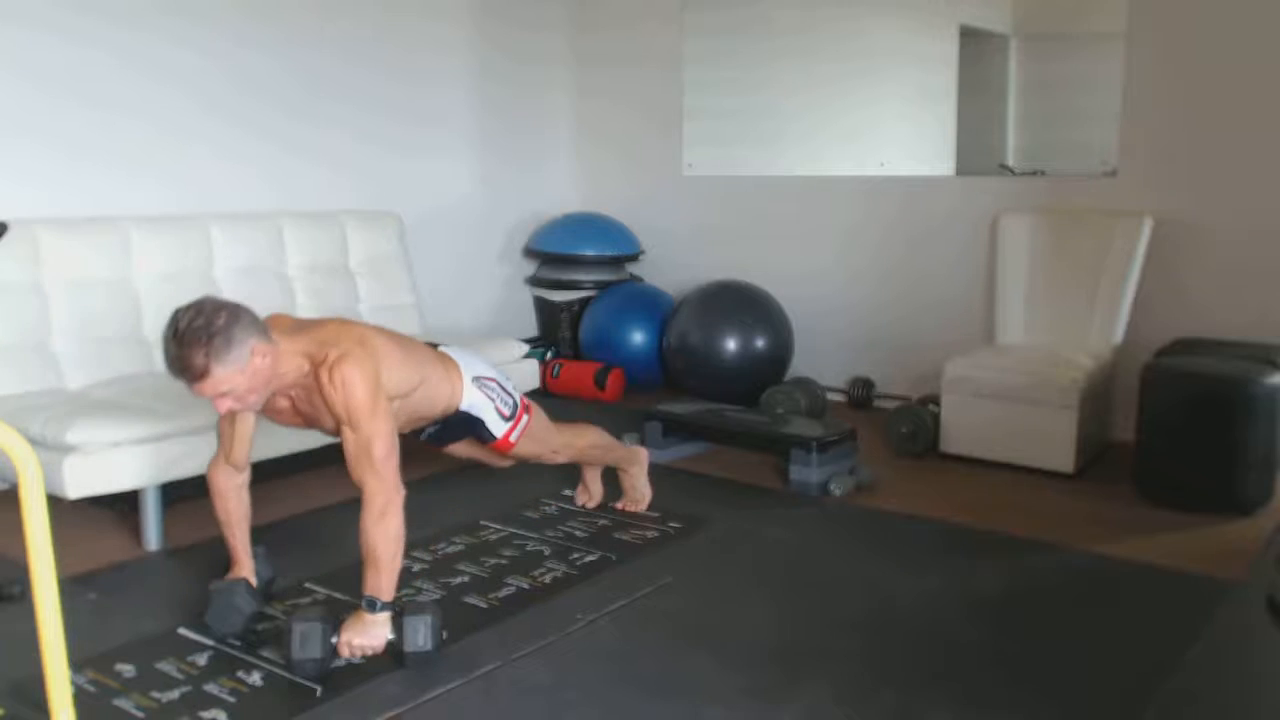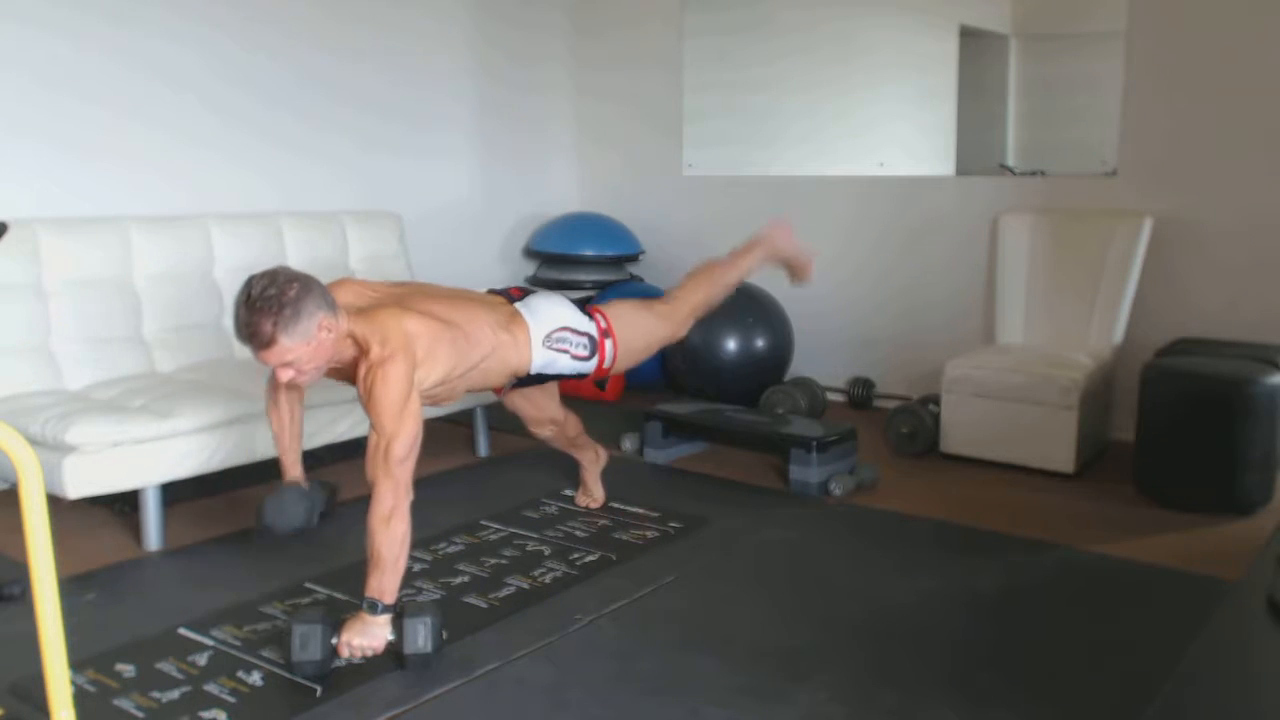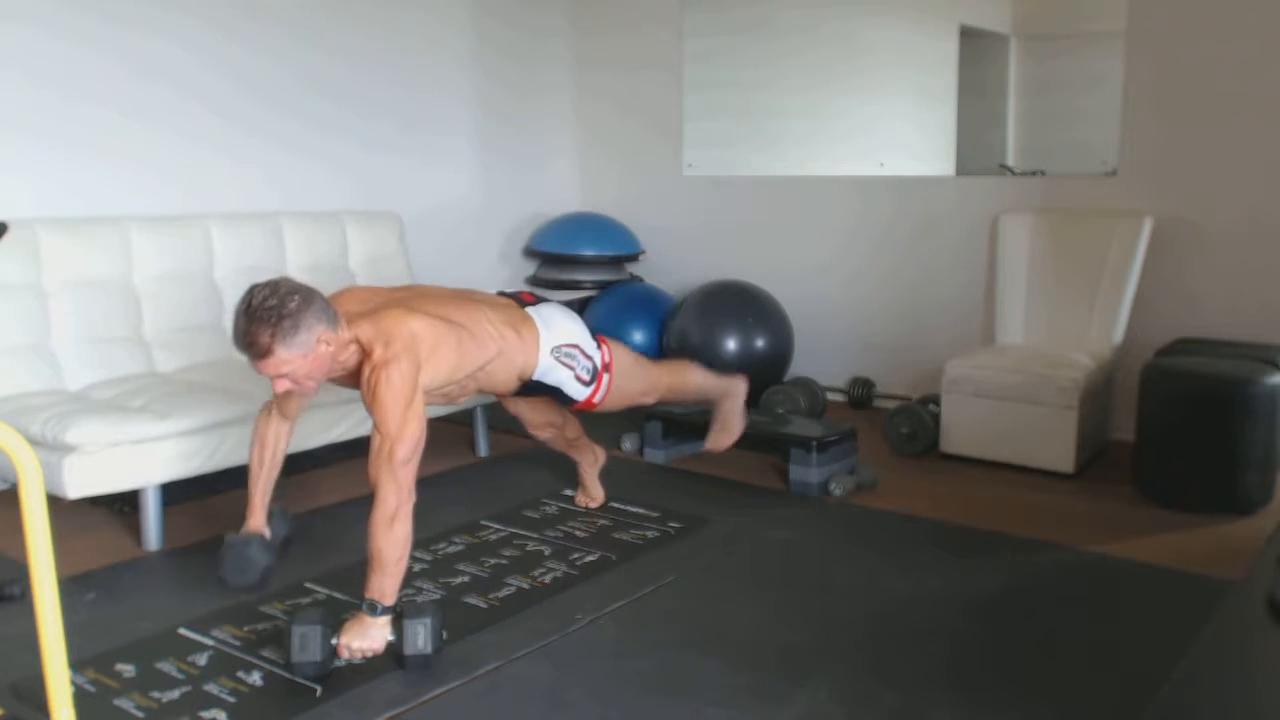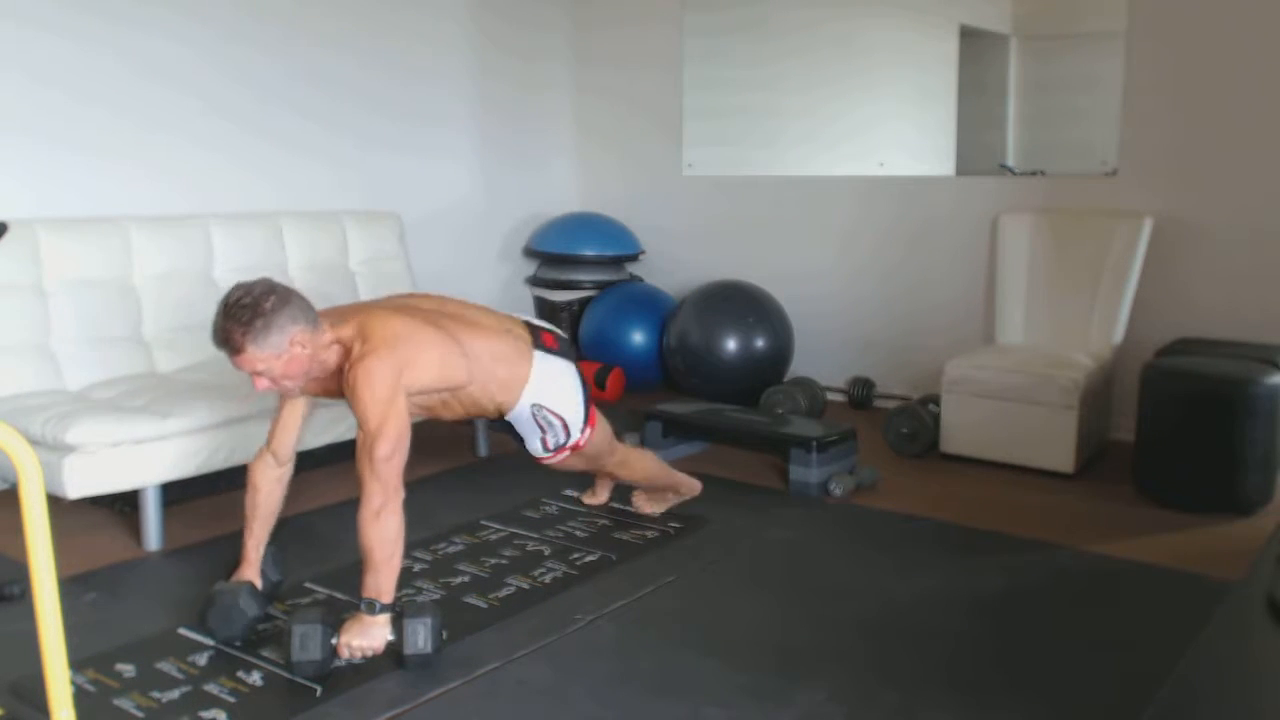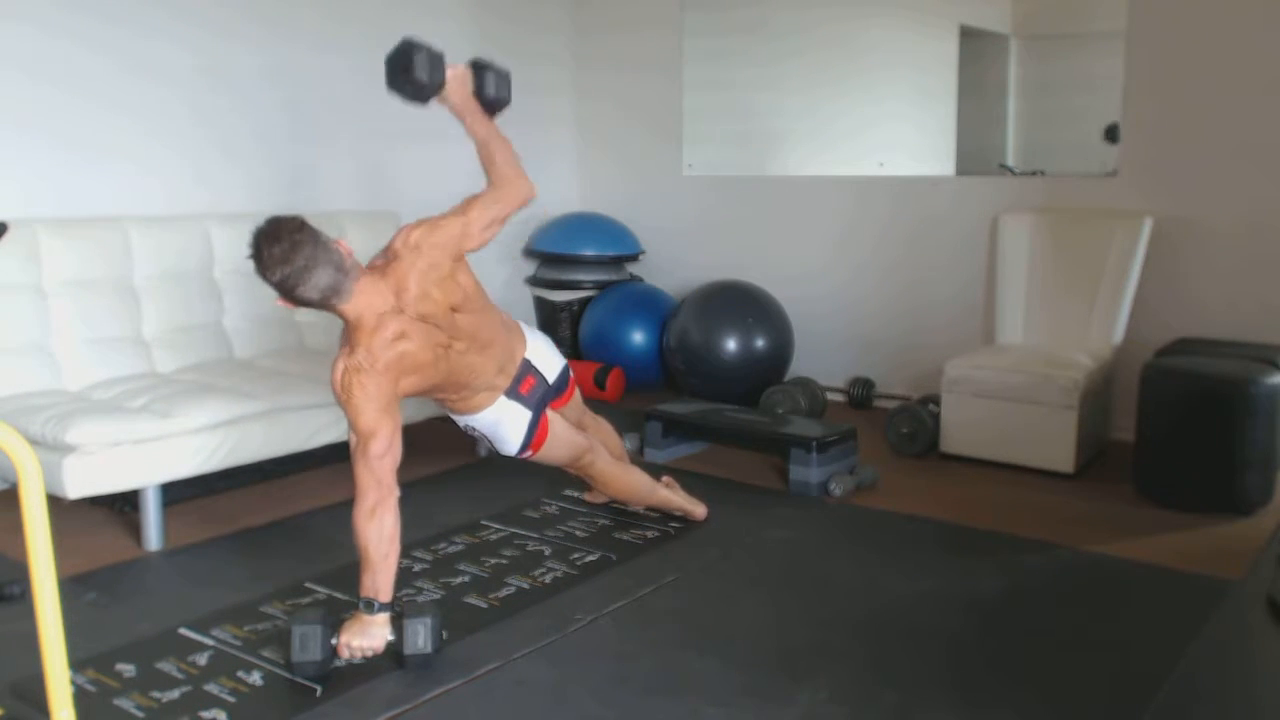
dt=1s
person 1, frame 1
left shoulder: (341, 372)
right shoulder: (252, 363)
left elbow: (383, 494)
right elbow: (228, 469)
left wrist: (375, 611)
right wrist: (242, 565)
left hip: (461, 386)
right hip: (424, 387)
left knee: (555, 446)
left ankle: (629, 458)
right ankle: (590, 475)
person 1, frame 2
left shoulder: (386, 359)
right shoulder: (324, 312)
left elbow: (391, 495)
right elbow: (284, 392)
left wrist: (377, 614)
right wrist: (293, 472)
left hip: (539, 332)
right hip: (500, 322)
left knee: (671, 315)
right knee: (544, 423)
left ankle: (766, 244)
right ankle: (589, 457)
person 1, frame 3
left shoulder: (388, 362)
right shoulder: (324, 321)
left elbow: (396, 498)
right elbow: (277, 413)
left wrist: (376, 614)
right wrist: (256, 511)
left hip: (546, 340)
right hip: (501, 323)
left knee: (649, 384)
right knee: (544, 425)
left ankle: (725, 391)
right ankle: (586, 457)
person 1, frame 4
left shoulder: (371, 364)
right shoulder: (307, 347)
left elbow: (382, 497)
right elbow: (273, 460)
left wrist: (375, 614)
right wrist: (250, 565)
left hip: (540, 381)
right hip: (512, 345)
left knee: (606, 455)
left ankle: (680, 486)
right ankle: (604, 475)
person 1, frame 5
left shoulder: (362, 372)
right shoulder: (421, 250)
left elbow: (378, 498)
right elbow: (516, 188)
left wrist: (374, 614)
right wrist: (464, 102)
left hip: (500, 410)
right hip: (531, 353)
left knee: (588, 460)
right knee: (589, 426)
left ankle: (684, 506)
right ankle: (643, 489)
